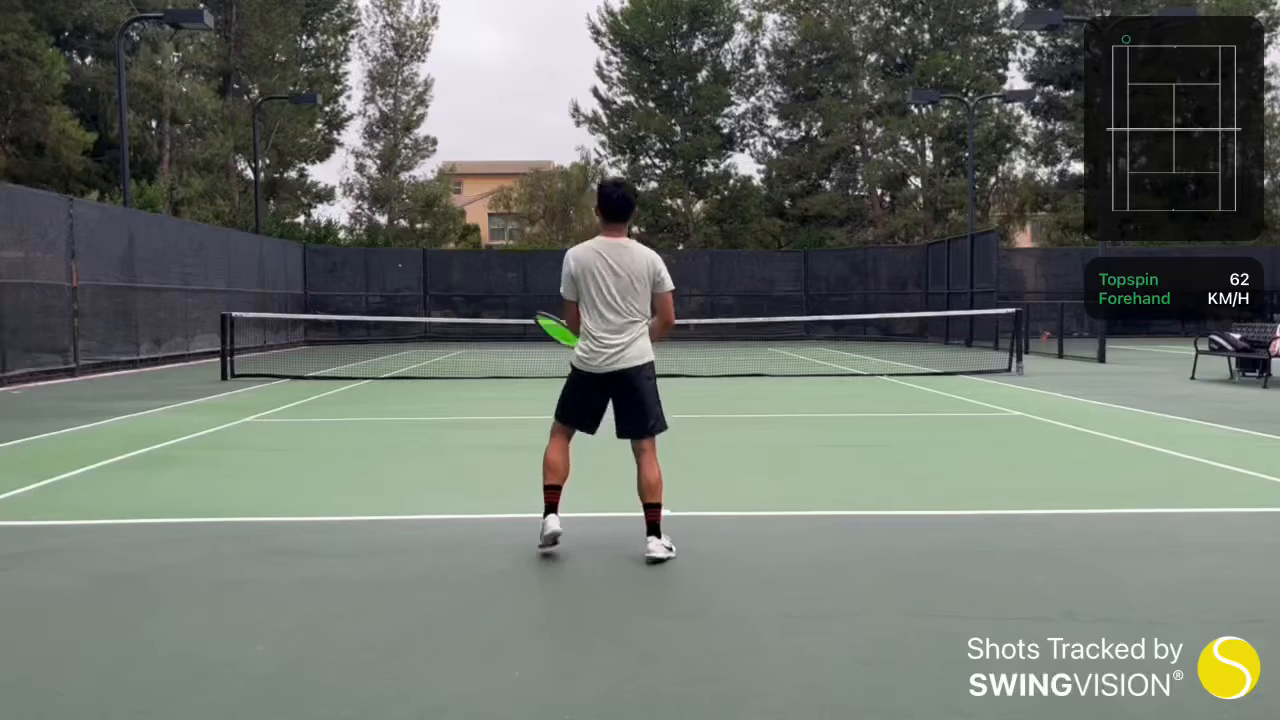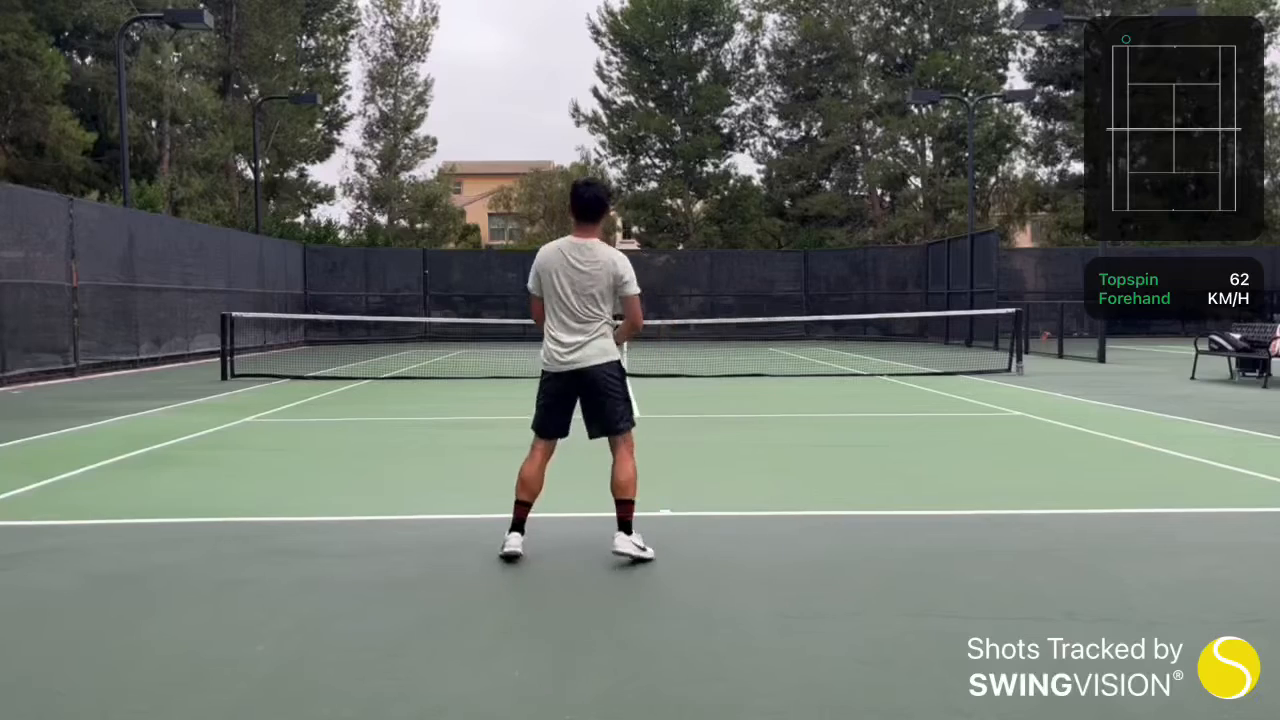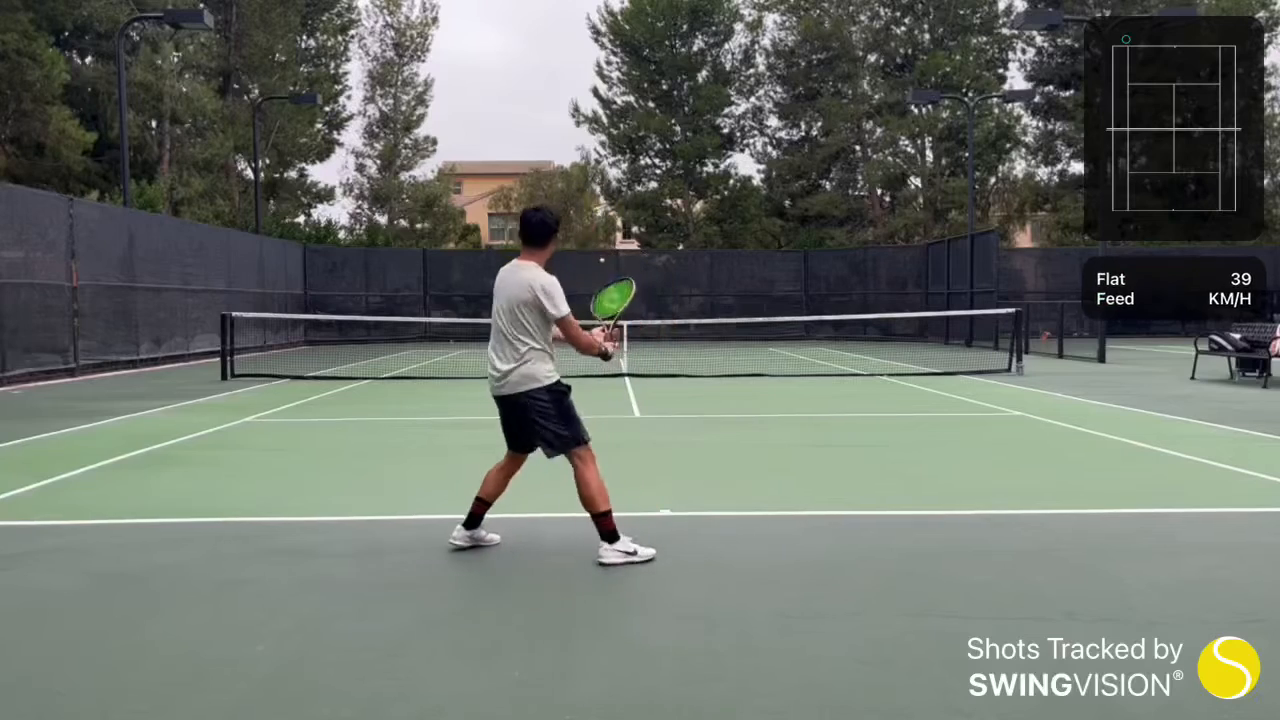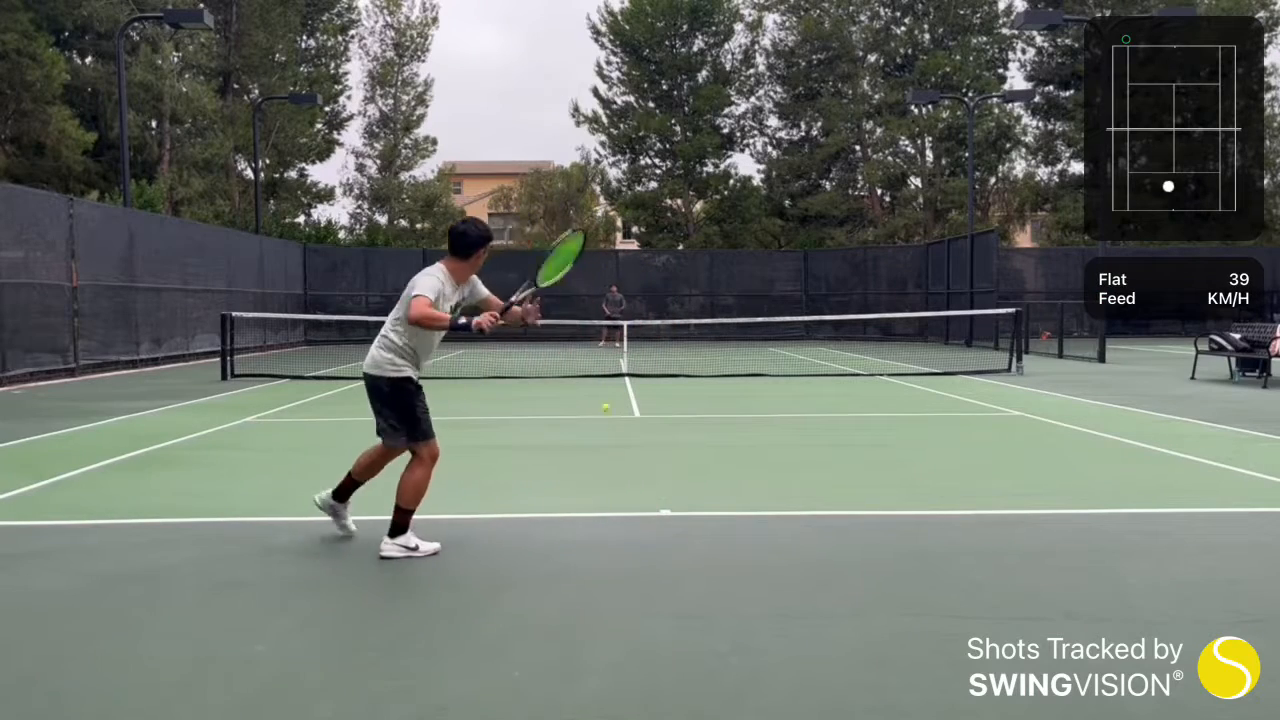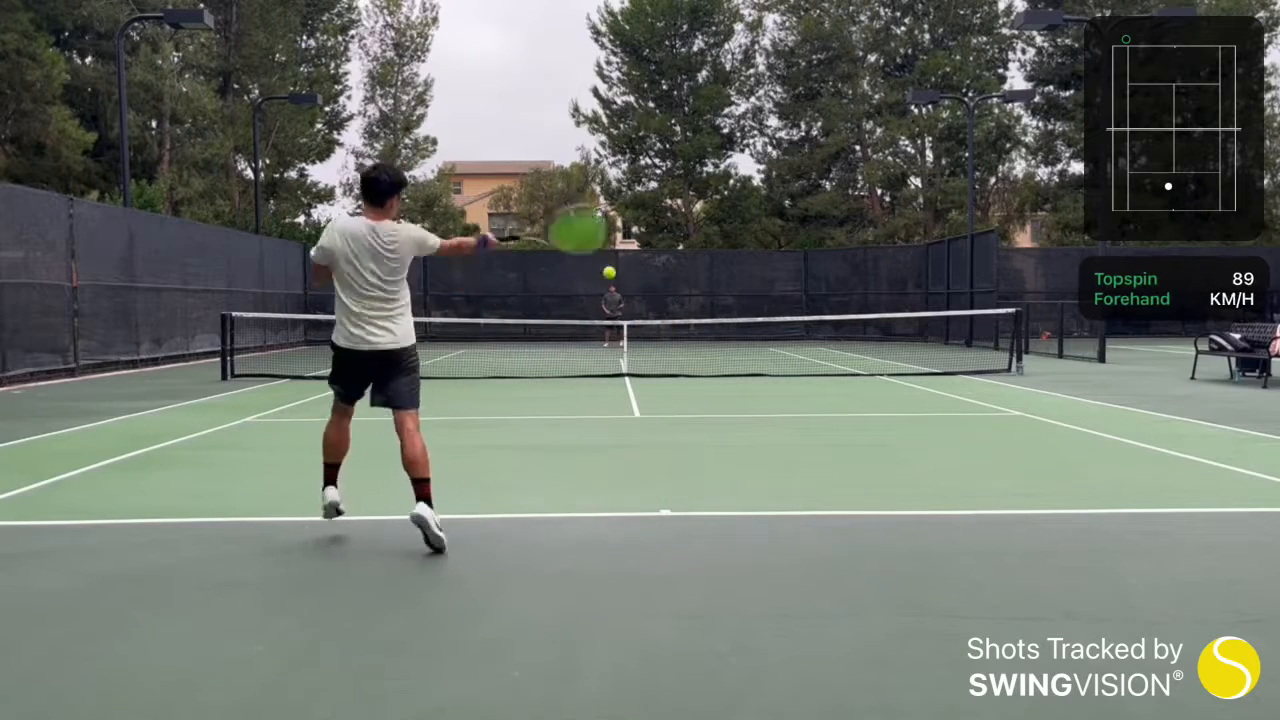
dt=0.5s
person 1, frame 1
left shoulder: (576, 256)
right shoulder: (650, 259)
left elbow: (573, 320)
right elbow: (667, 319)
left hip: (589, 364)
right hip: (636, 363)
left knee: (560, 434)
right knee: (646, 451)
left ankle: (551, 517)
right ankle: (655, 539)
person 1, frame 2
left shoulder: (545, 255)
right shoulder: (616, 260)
left elbow: (538, 314)
right elbow: (635, 321)
left hip: (556, 365)
right hip: (601, 363)
left knee: (540, 448)
right knee: (623, 447)
left ankle: (515, 534)
right ankle: (626, 534)
person 1, frame 3
left shoulder: (506, 274)
right shoulder: (542, 282)
right elbow: (576, 340)
left wrist: (591, 335)
right wrist: (604, 349)
left hip: (505, 384)
right hip: (534, 384)
left knee: (516, 456)
right knee: (582, 459)
left ankle: (469, 528)
right ankle: (614, 543)
person 1, frame 4
left shoulder: (464, 281)
right shoulder: (432, 280)
left elbow: (496, 308)
right elbow: (416, 315)
left wrist: (518, 314)
right wrist: (467, 323)
left hip: (394, 371)
right hip: (390, 373)
left knee: (394, 445)
right knee: (426, 453)
left ankle: (335, 498)
right ankle: (397, 537)
person 1, frame 5
left shoulder: (338, 229)
right shoulder: (408, 234)
left elbow: (320, 274)
right elbow: (449, 247)
right wrist: (482, 240)
left hip: (350, 344)
right hip: (397, 345)
left knee: (340, 415)
right knee: (408, 426)
left ankle: (331, 490)
right ankle: (423, 505)
